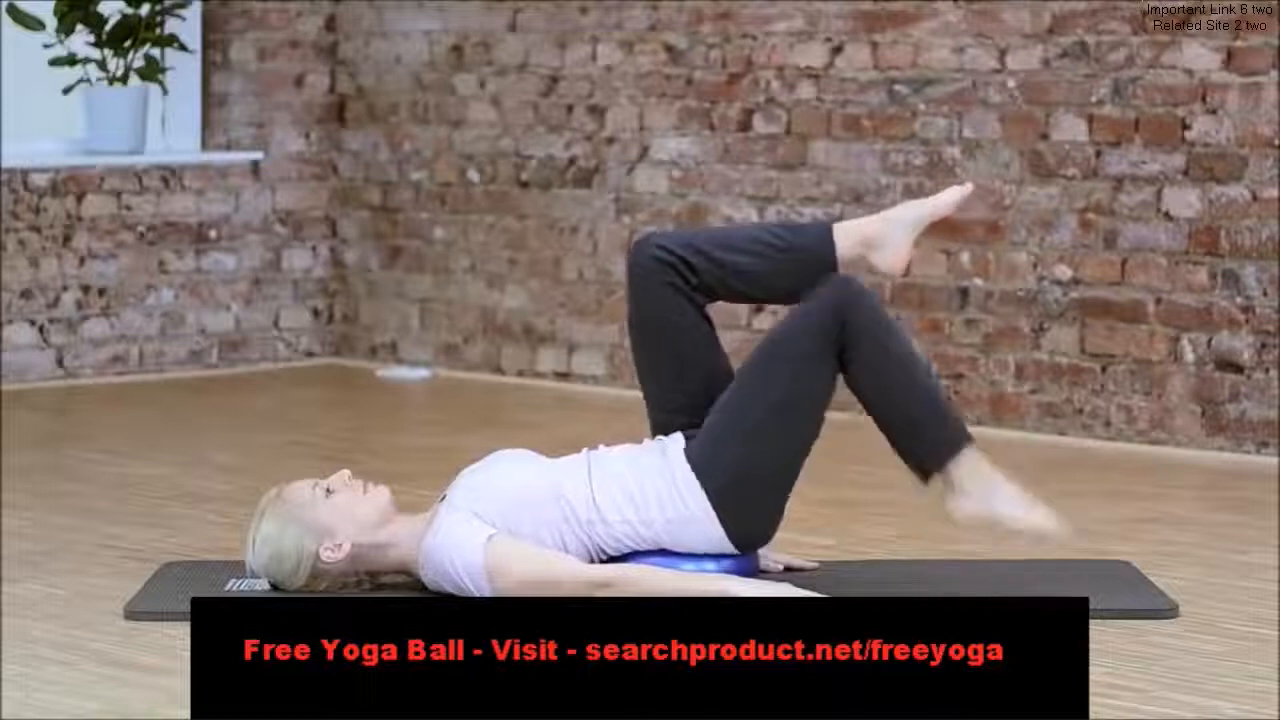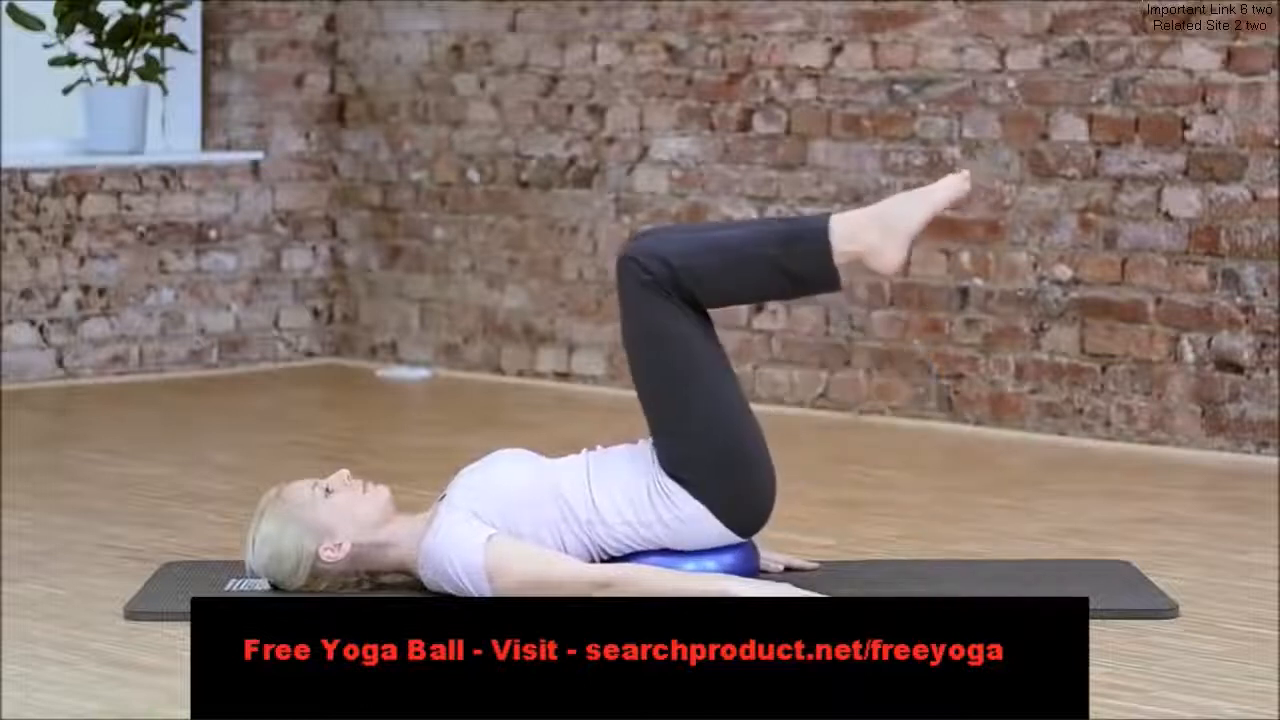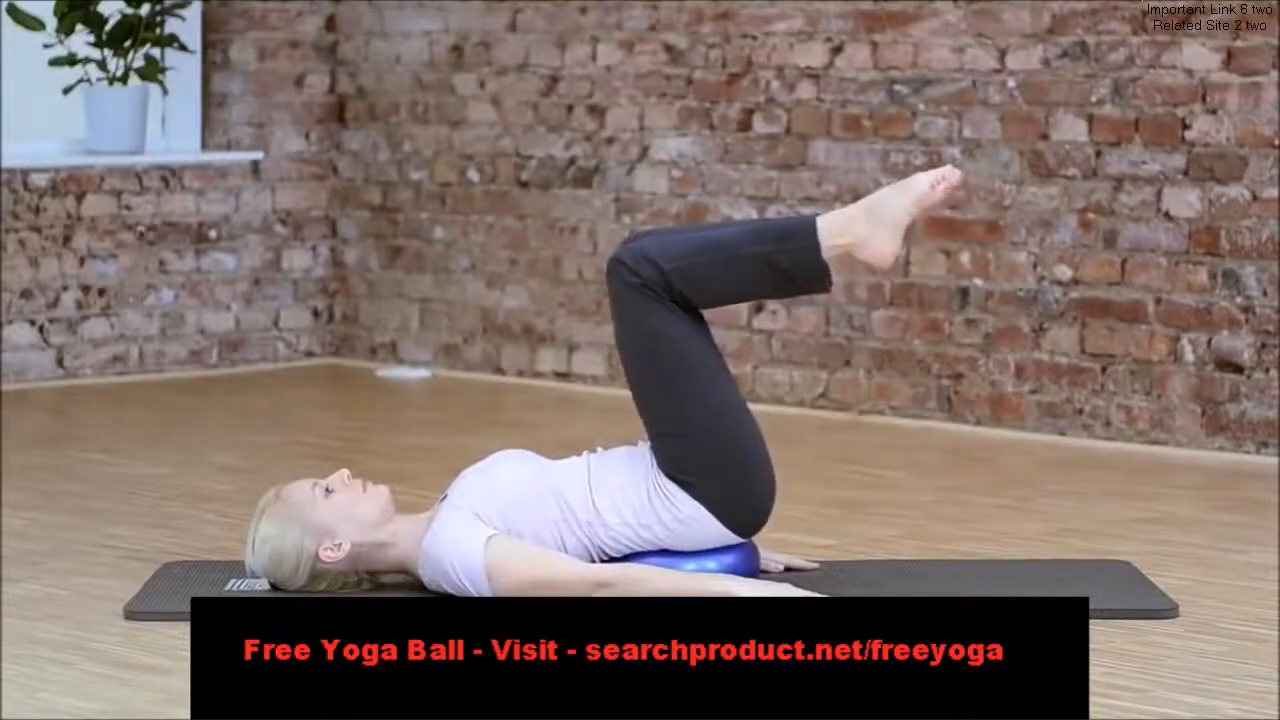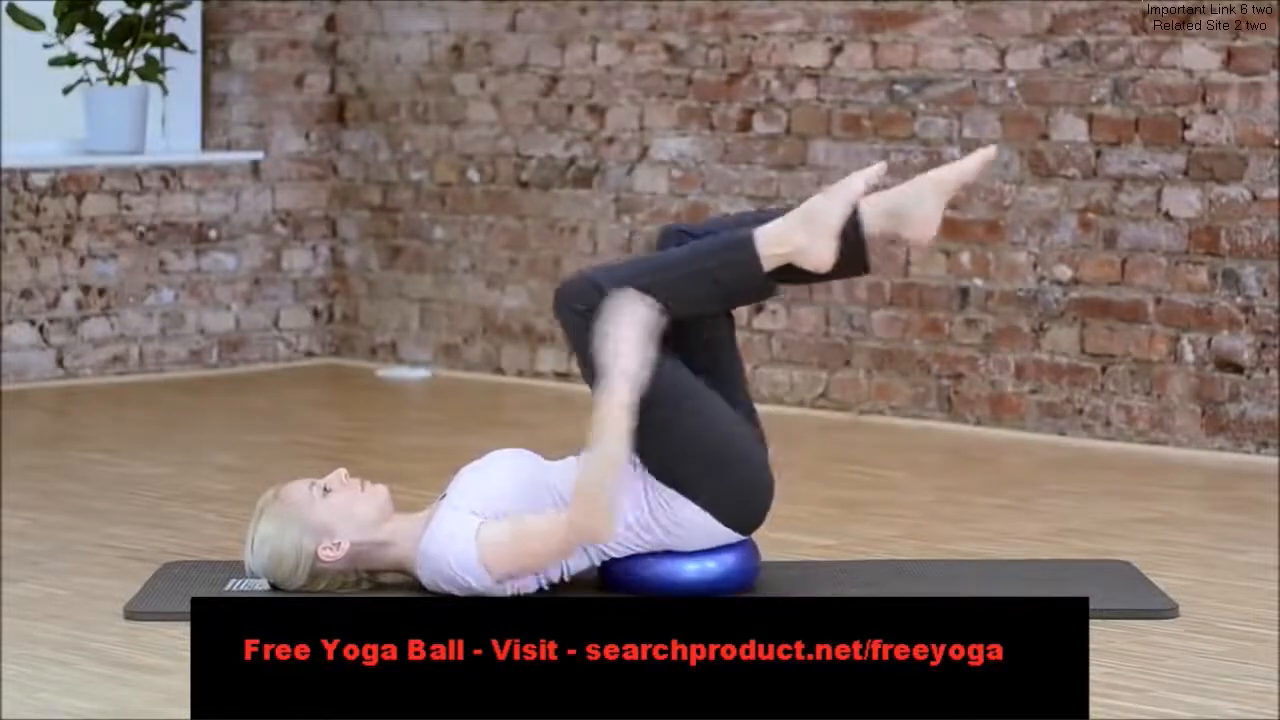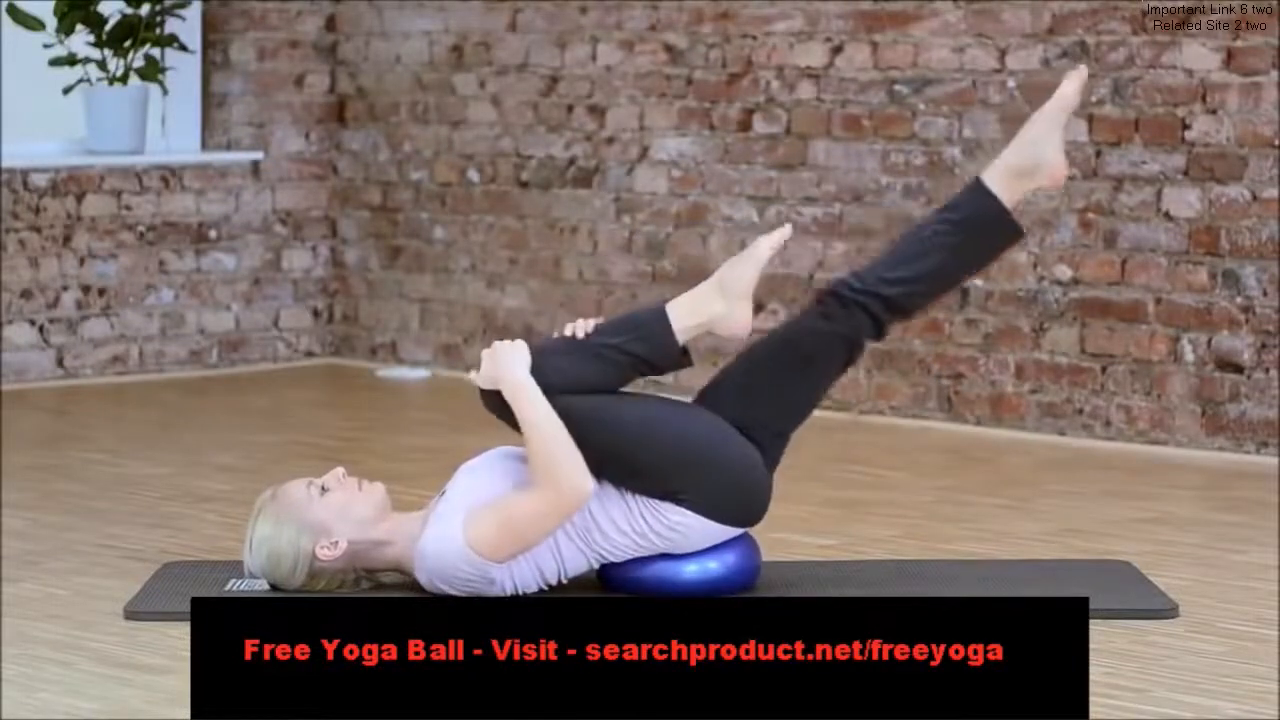
dt=0.7s
person 1, frame 1
left shoulder: (450, 520)
right shoulder: (448, 555)
right elbow: (598, 582)
right wrist: (754, 592)
left hip: (684, 470)
right hip: (715, 493)
left knee: (658, 259)
right knee: (836, 304)
left ankle: (866, 237)
right ankle: (964, 474)
person 1, frame 2
left shoulder: (448, 518)
right shoulder: (446, 552)
right elbow: (597, 582)
right wrist: (749, 591)
left hip: (686, 488)
right hip: (710, 492)
left knee: (652, 261)
right knee: (649, 268)
left ankle: (856, 234)
right ankle: (855, 240)
person 1, frame 3
left shoulder: (450, 518)
right shoulder: (447, 554)
right elbow: (598, 583)
right wrist: (741, 589)
left hip: (694, 497)
right hip: (712, 494)
left knee: (648, 263)
right knee: (639, 271)
left ankle: (845, 235)
right ankle: (846, 230)
person 1, frame 4
left shoulder: (448, 519)
right shoulder: (449, 554)
right elbow: (588, 523)
right wrist: (623, 381)
left hip: (693, 480)
right hip: (712, 493)
left knee: (682, 252)
right knee: (589, 296)
left ankle: (884, 215)
right ankle: (787, 241)
person 1, frame 5
left shoulder: (444, 520)
right shoulder: (449, 556)
right elbow: (570, 491)
left wrist: (573, 365)
right wrist: (521, 382)
left hip: (706, 467)
right hip: (713, 486)
right knee: (511, 379)
left ankle: (1012, 177)
right ankle: (699, 310)
